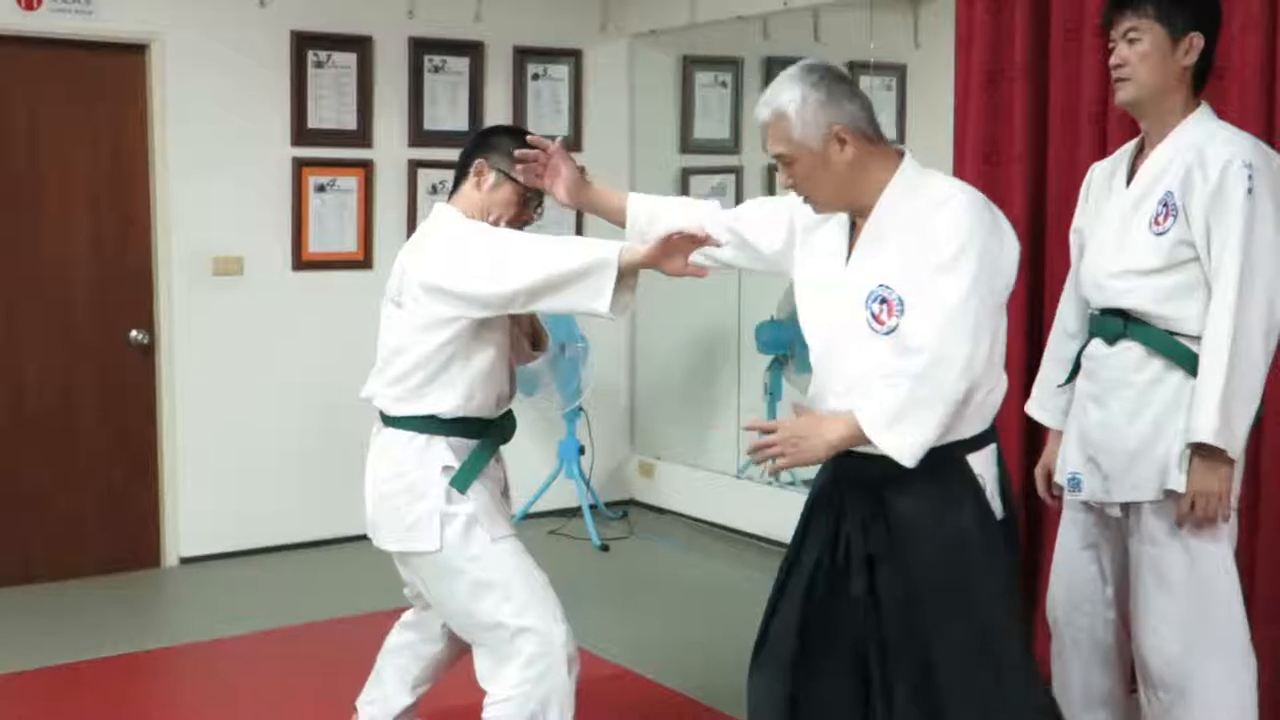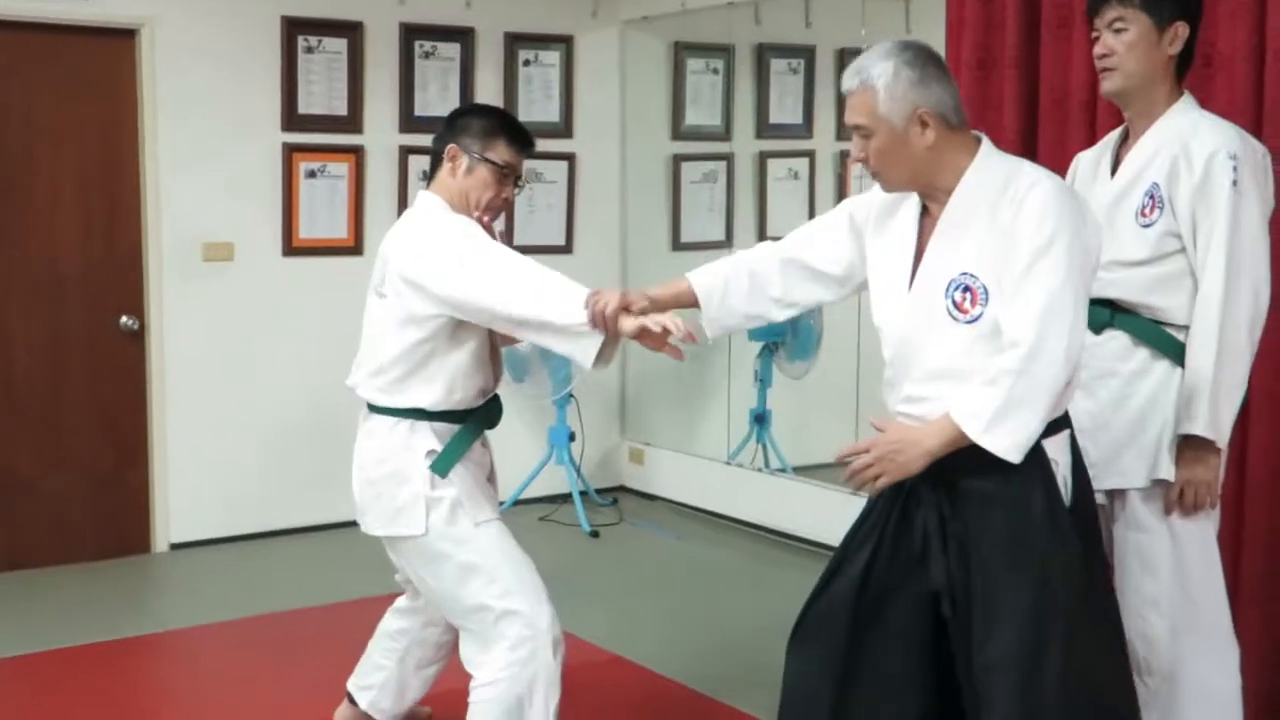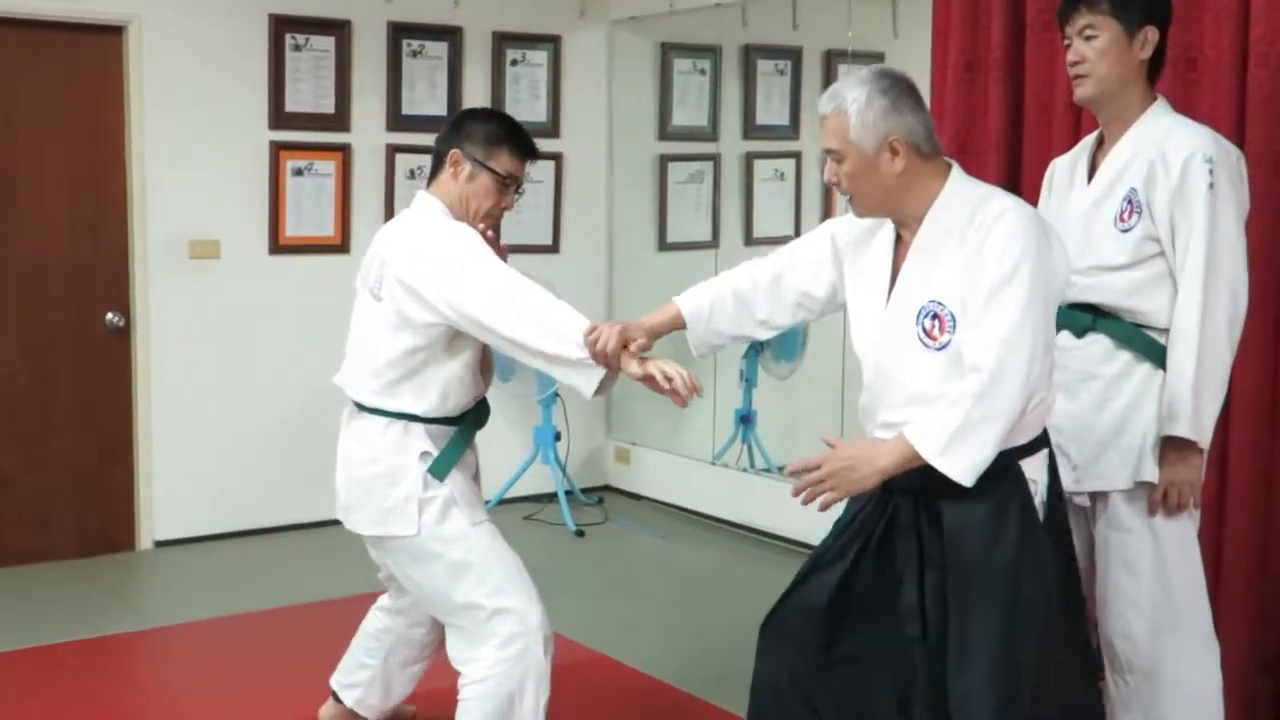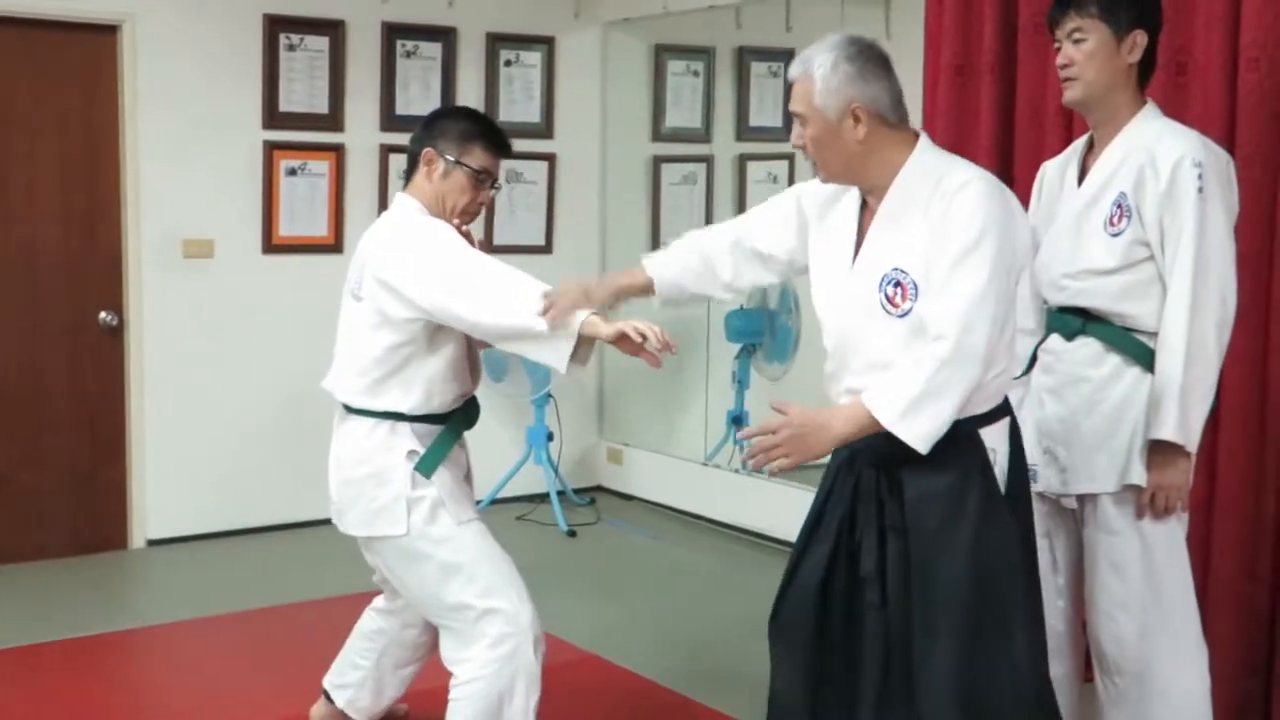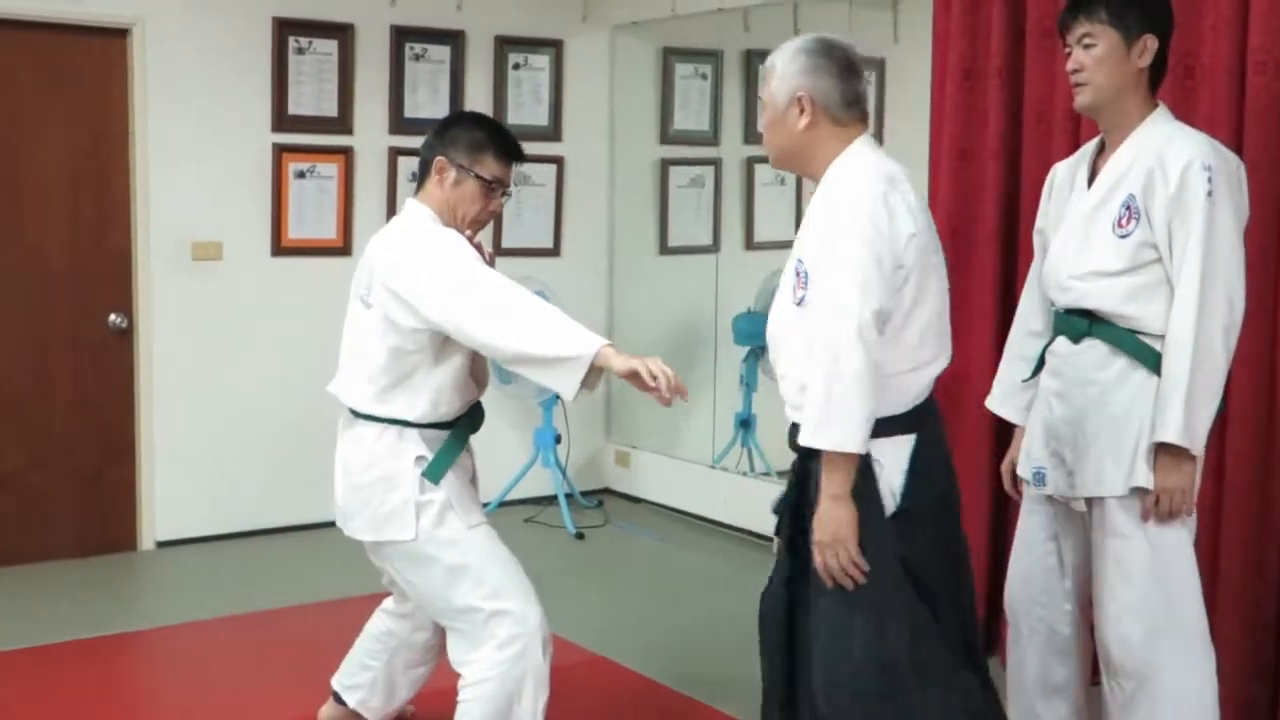
dt=0.4s
person 1, frame 1
right shoulder: (1104, 174)
left wrist: (1214, 446)
right wrist: (1056, 426)
left hip: (1173, 416)
right hip: (1099, 411)
left knee: (1184, 634)
right knee: (1078, 615)
person 1, frame 2
left shoulder: (1216, 151)
right shoulder: (1089, 164)
left wrist: (1203, 434)
left hip: (1159, 403)
right hip: (1083, 398)
left knee: (1169, 618)
person 1, frame 3
left shoulder: (1191, 155)
right shoulder: (1064, 169)
left elbow: (1212, 300)
left wrist: (1185, 436)
left hip: (1139, 405)
right hip: (1060, 401)
left knee: (1149, 617)
person 1, frame 4
left shoulder: (1182, 160)
right shoulder: (1056, 172)
left elbow: (1201, 303)
left wrist: (1173, 440)
right wrist: (1010, 416)
left hip: (1128, 409)
right hip: (1051, 403)
left knee: (1138, 622)
right knee: (1034, 605)
person 1, frame 5
left shoulder: (1190, 163)
right shoulder: (1065, 174)
left elbow: (1207, 307)
left wrist: (1178, 444)
right wrist: (1021, 422)
left hip: (1135, 411)
right hip: (1061, 407)
left knee: (1143, 624)
right knee: (1035, 605)
person 2, frame 1
left shoulder: (958, 218)
right shoulder: (815, 219)
left elbow: (945, 368)
right elbow: (713, 228)
left wrist: (834, 433)
right wrist: (586, 195)
left hip: (941, 492)
right hip: (853, 487)
person 2, frame 2
left shoulder: (1037, 205)
right shoulder: (881, 209)
left elbow: (1039, 359)
right elbow: (780, 269)
left wrist: (931, 439)
right wrist: (653, 299)
left hip: (1015, 484)
right hip: (922, 481)
right knee: (846, 651)
person 2, frame 3
left shoulder: (1006, 231)
right shoulder: (859, 234)
left elbow: (997, 386)
right elbow: (767, 287)
left wrist: (882, 458)
right wrist: (645, 327)
left hip: (992, 503)
right hip: (901, 496)
right knee: (807, 647)
person 2, frame 4
left shoulder: (970, 201)
right shoulder: (827, 201)
left elbow: (954, 354)
right elbow: (733, 251)
left wrist: (835, 425)
right wrist: (614, 286)
left hip: (955, 470)
right hip: (868, 466)
right knee: (821, 637)
person 2, frame 5
left shoulder: (855, 196)
right shoulder: (855, 192)
left elbow: (844, 348)
left wrist: (834, 493)
right wrist: (822, 478)
left hip: (872, 468)
right hip: (858, 461)
right knee: (813, 650)
person 3, frame 1
left shoulder: (453, 250)
right shoulder: (451, 248)
left elbow: (525, 347)
right elbow: (532, 264)
left wrist: (518, 310)
right wrist: (641, 255)
left hip: (430, 470)
right hip: (435, 479)
left knee: (444, 611)
right knee: (536, 644)
person 3, frame 2
left shoulder: (436, 237)
right shoulder: (433, 238)
left elbow: (507, 321)
right elbow: (517, 286)
right wrist: (617, 318)
left hip: (419, 456)
right hip: (423, 464)
left knee: (437, 597)
right knee: (521, 627)
person 3, frame 3
left shoulder: (413, 235)
right shoulder: (435, 244)
left elbow: (486, 316)
right elbow: (516, 311)
left wrist: (487, 264)
right wrist: (625, 357)
left hip: (394, 456)
right hip: (408, 467)
left knee: (419, 595)
right knee: (511, 626)
person 3, frame 4
left shoulder: (404, 239)
right shoulder: (410, 241)
left elbow: (468, 310)
right elbow: (492, 296)
left wrist: (467, 263)
right wrist: (596, 324)
left hip: (394, 458)
right hip: (400, 467)
left knee: (415, 596)
right knee: (502, 625)
person 3, frame 5
left shoulder: (409, 244)
right shoulder: (423, 250)
left elbow: (471, 326)
right elbow: (500, 315)
left wrist: (476, 278)
right wrist: (611, 356)
left hip: (398, 463)
right hip: (405, 472)
left knee: (426, 598)
right knee: (511, 628)
